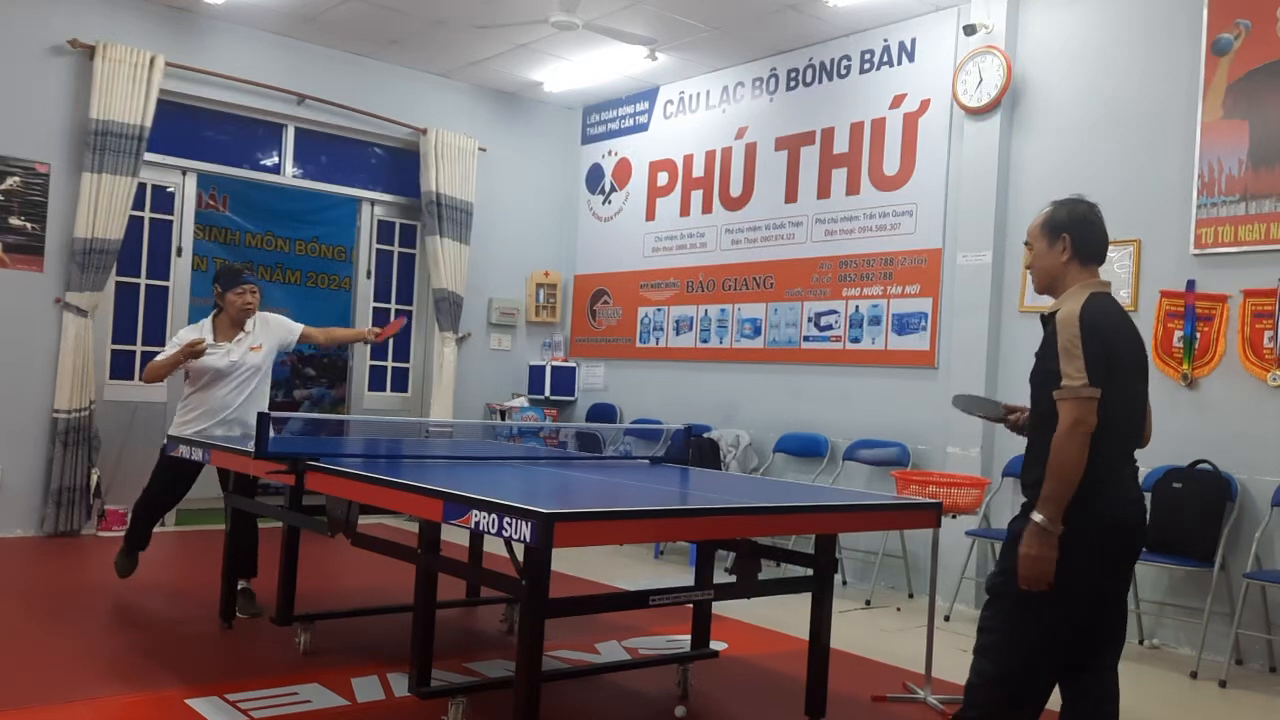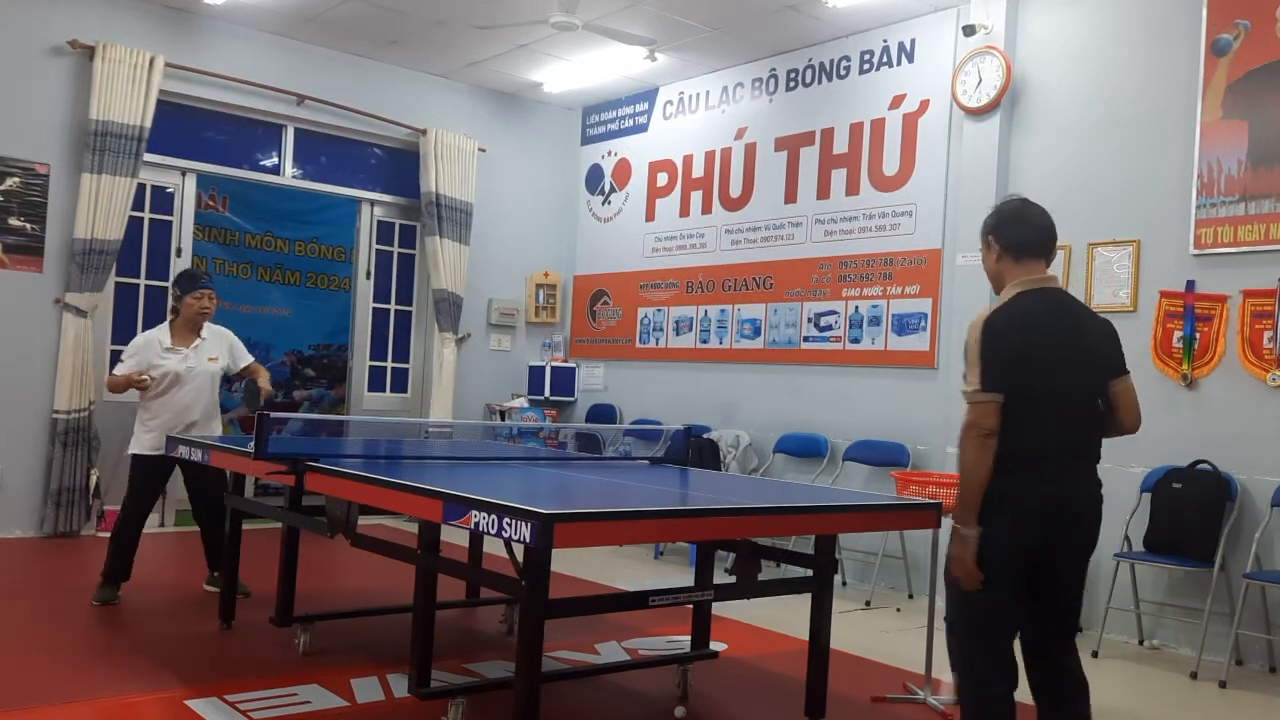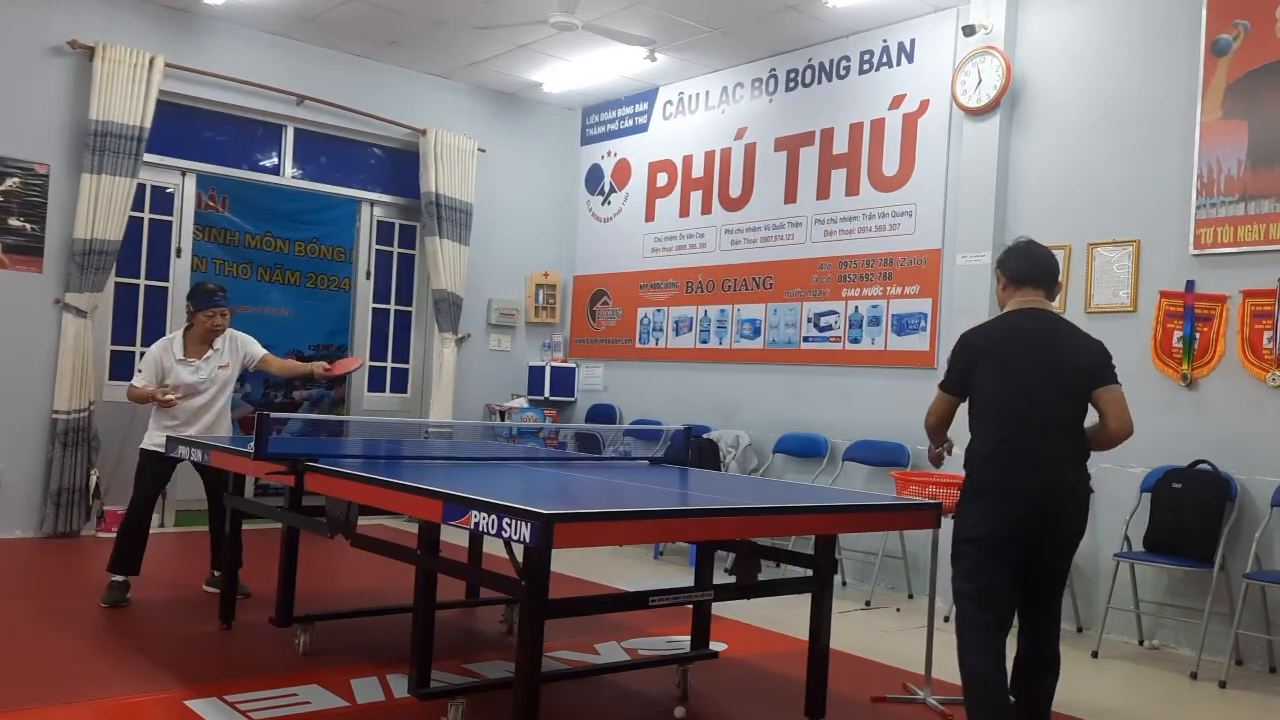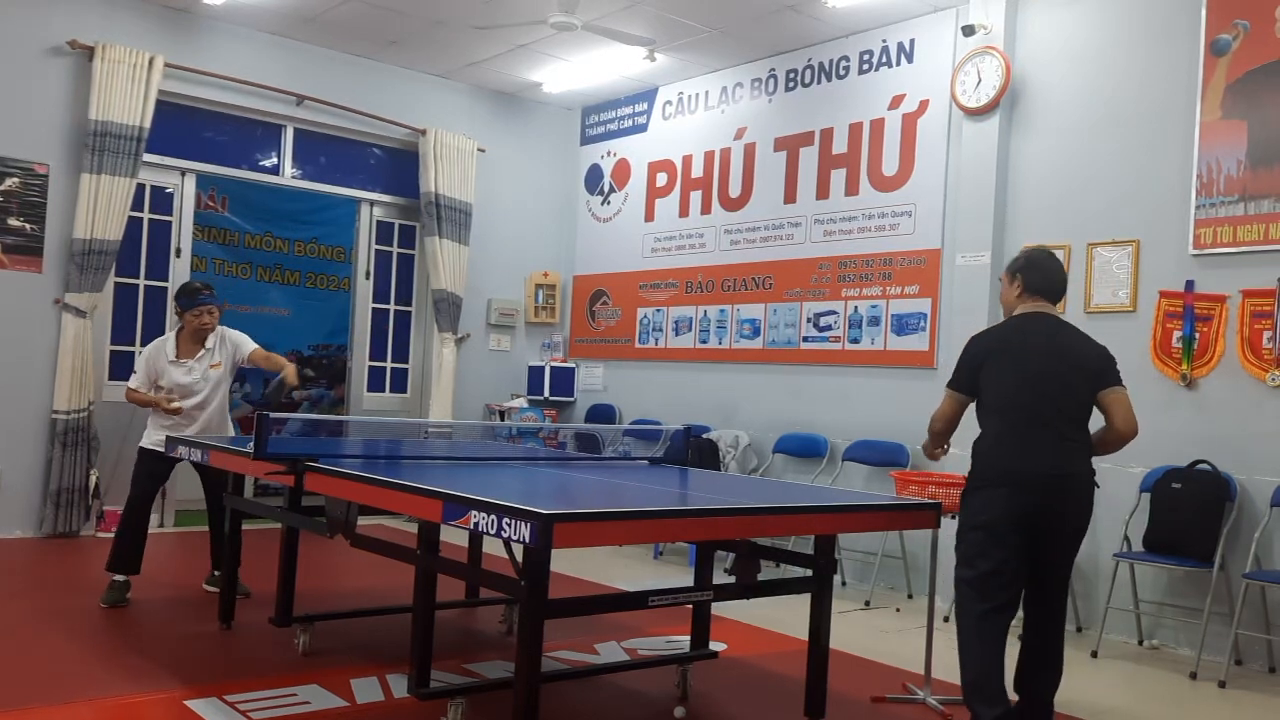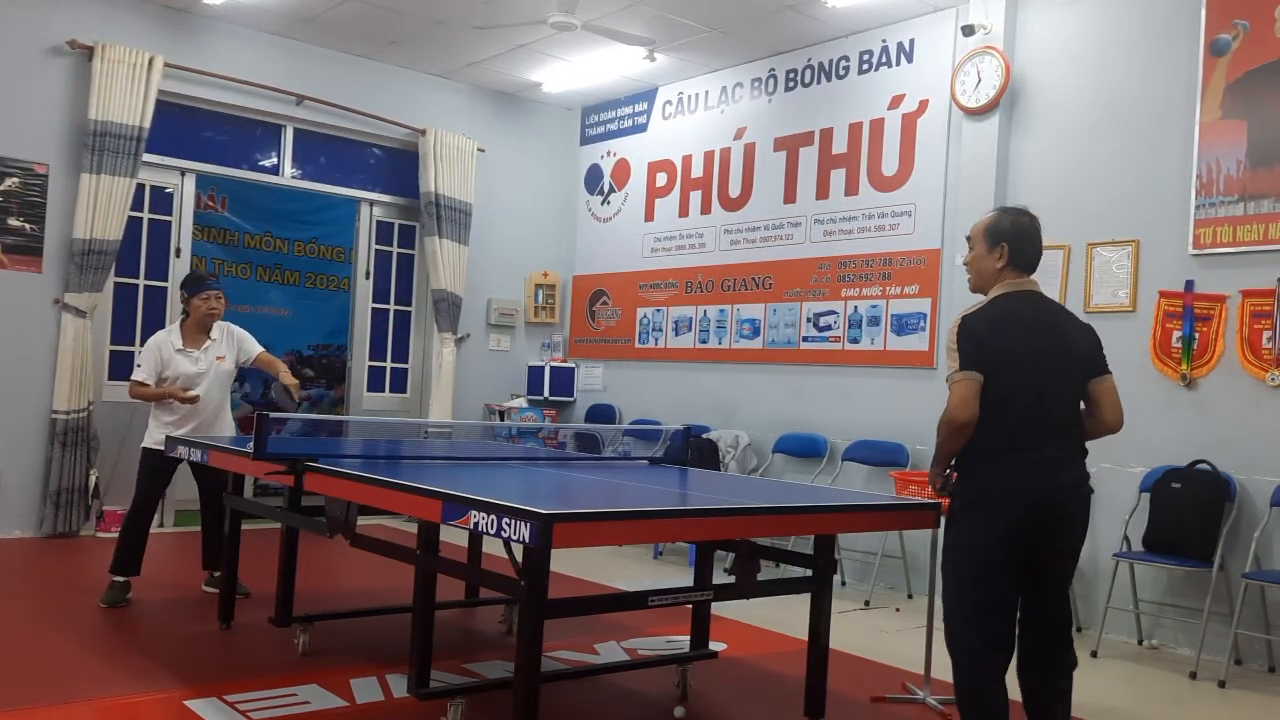
dt=0.7s
person 1, frame 1
left shoulder: (1075, 317)
right shoulder: (1121, 323)
left elbow: (1077, 428)
left wrist: (1041, 523)
right wrist: (1040, 421)
left hip: (1076, 523)
right hip: (1117, 518)
left knee: (1006, 664)
right knee: (1090, 668)
person 1, frame 2
left shoulder: (996, 323)
right shoulder: (1095, 326)
left elbow: (981, 431)
right elbow: (1126, 418)
left wrist: (965, 528)
left hip: (1011, 513)
right hip: (1076, 508)
left knee: (982, 655)
right knee: (1055, 650)
person 1, frame 3
left shoulder: (977, 340)
right shoulder: (1085, 347)
left elbow: (936, 419)
right elbow: (1118, 427)
left wrist: (940, 444)
left hip: (992, 499)
right hip: (1062, 501)
left knee: (982, 623)
right knee: (1042, 617)
person 1, frame 4
left shoulder: (987, 342)
right shoulder: (1091, 351)
left elbow: (944, 420)
right elbow: (1124, 428)
left wrist: (934, 444)
left hip: (999, 489)
right hip: (1067, 493)
left knee: (983, 610)
right knee: (1046, 609)
person 1, frame 5
left shoulder: (976, 324)
right shoulder: (1077, 329)
left elbow: (962, 414)
right elbow: (1108, 417)
left wrist: (941, 465)
left hip: (991, 497)
right hip: (1064, 496)
left knee: (978, 634)
right knee: (1050, 629)
person 2, frame 1
left shoulder: (270, 326)
right shoulder: (191, 335)
left elbow: (319, 335)
right elbow: (149, 376)
left wrist: (361, 334)
right wrist: (183, 355)
left hip: (240, 438)
right hip: (189, 435)
left knee: (243, 512)
right knee: (156, 498)
left ankle: (242, 585)
right ankle: (132, 546)
person 2, frame 2
left shoulder: (223, 339)
right shoulder: (147, 342)
left elbow: (254, 369)
right elbow: (112, 384)
left wrist: (263, 381)
right wrist: (130, 381)
left hip: (205, 441)
right hip: (154, 443)
left knee: (215, 510)
right knee: (134, 512)
left ankle: (218, 573)
right ankle: (111, 579)
person 2, frame 3
left shoulder: (237, 342)
right shoulder: (162, 350)
left elbow: (273, 364)
right elbow: (134, 392)
left wrist: (309, 367)
right wrist: (153, 395)
left hip: (214, 441)
right hip: (163, 440)
left knee: (224, 506)
right knee: (140, 505)
left ankle: (220, 573)
right ankle: (119, 578)
person 2, frame 4
left shoulder: (229, 340)
right shoulder: (155, 351)
left elbow: (262, 357)
right elbow: (133, 393)
left wrist: (286, 367)
right wrist: (157, 402)
left hip: (214, 440)
right hip: (163, 439)
left knee: (224, 504)
right knee: (138, 502)
left ankle: (220, 573)
right ankle: (120, 577)
person 2, frame 5
left shoulder: (232, 336)
right shoulder: (160, 343)
left elbow: (267, 360)
right elbow: (136, 389)
left wrist: (283, 373)
right wrist: (170, 393)
left hip: (214, 439)
right hip: (165, 439)
left knee: (218, 506)
right knee: (143, 505)
left ankle: (217, 573)
right ankle: (120, 578)
